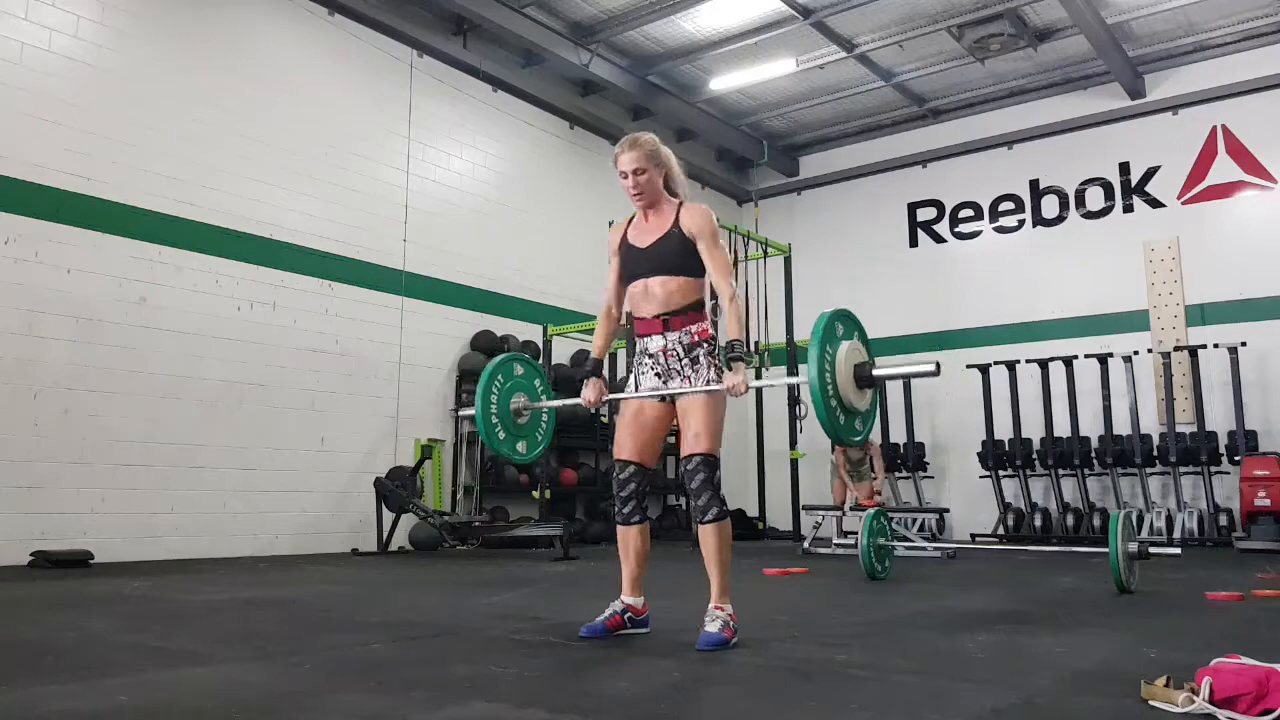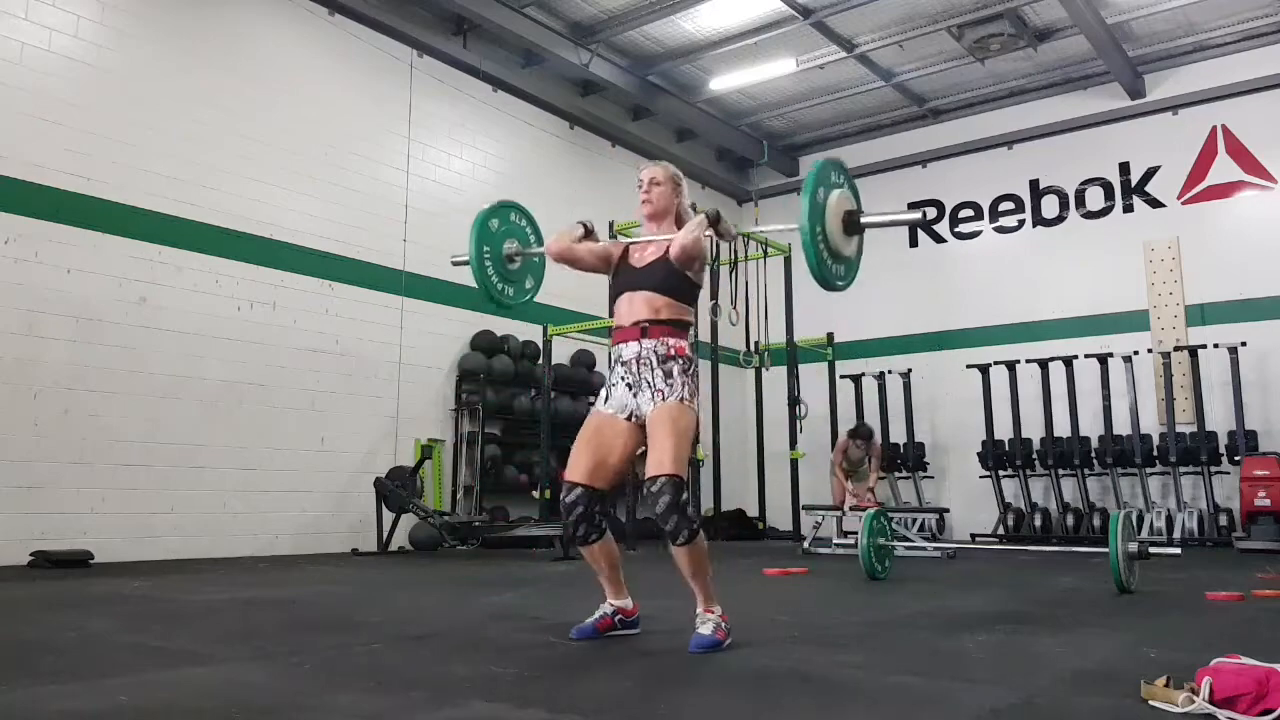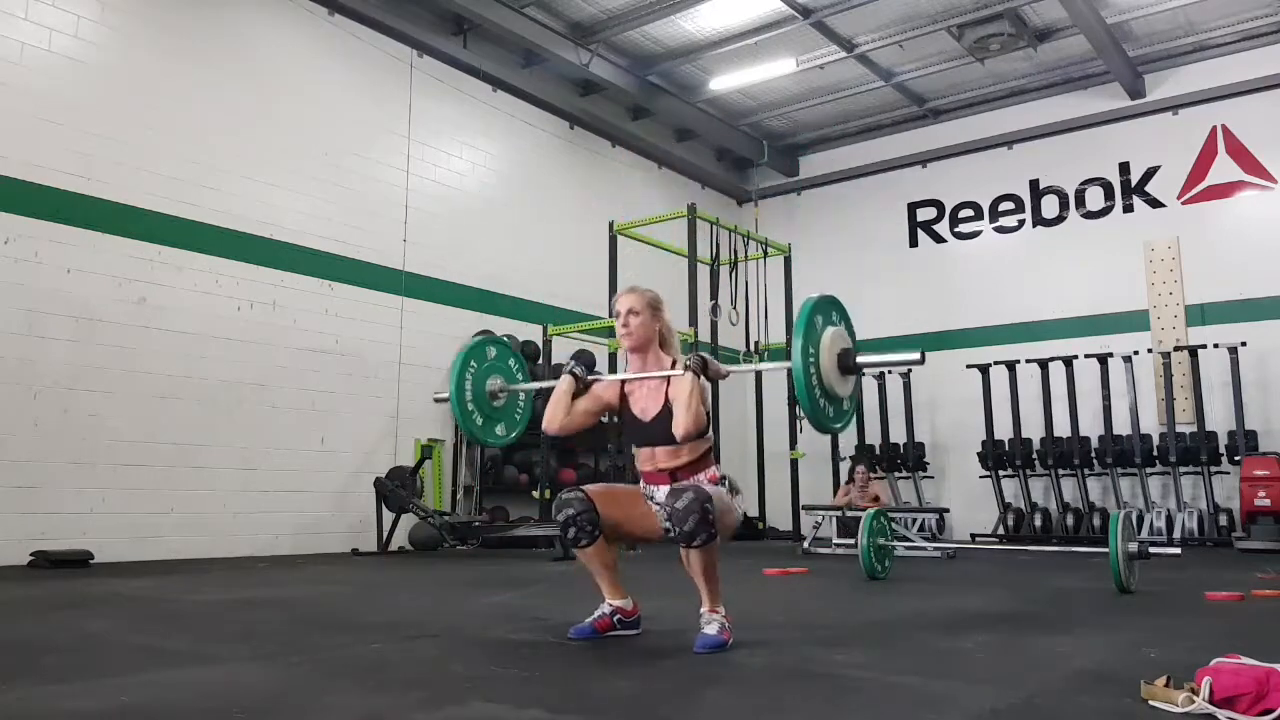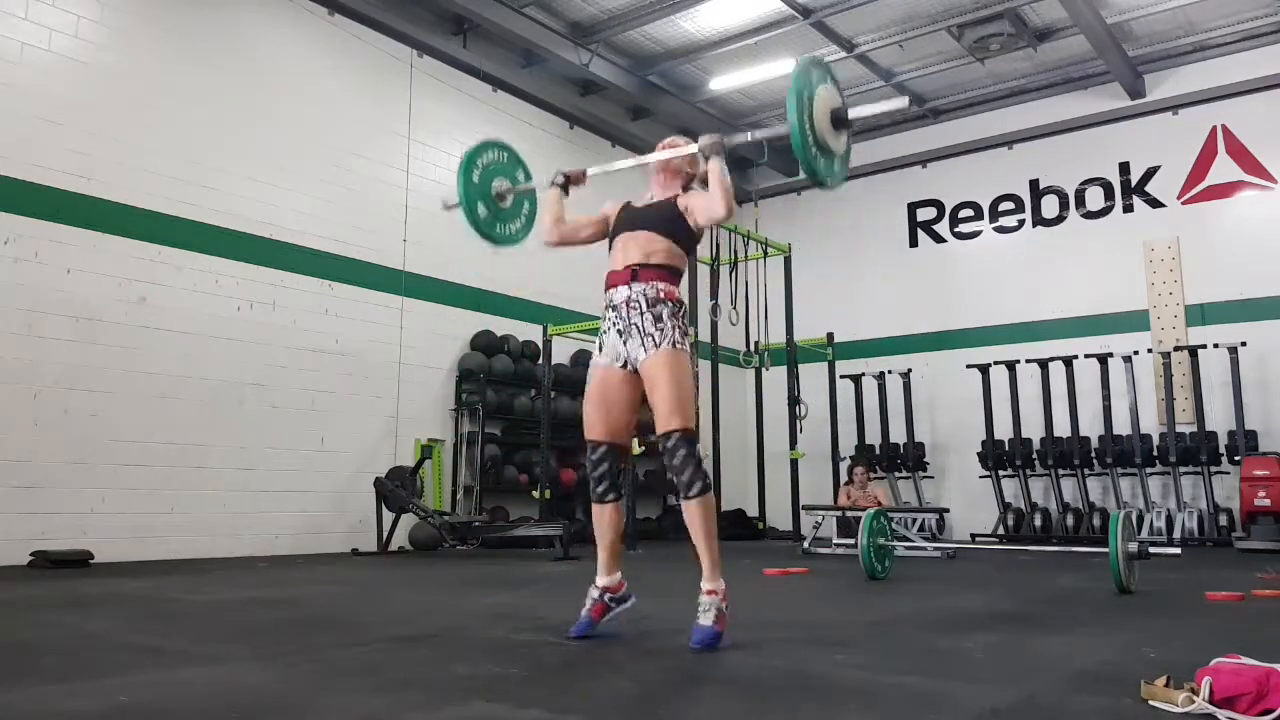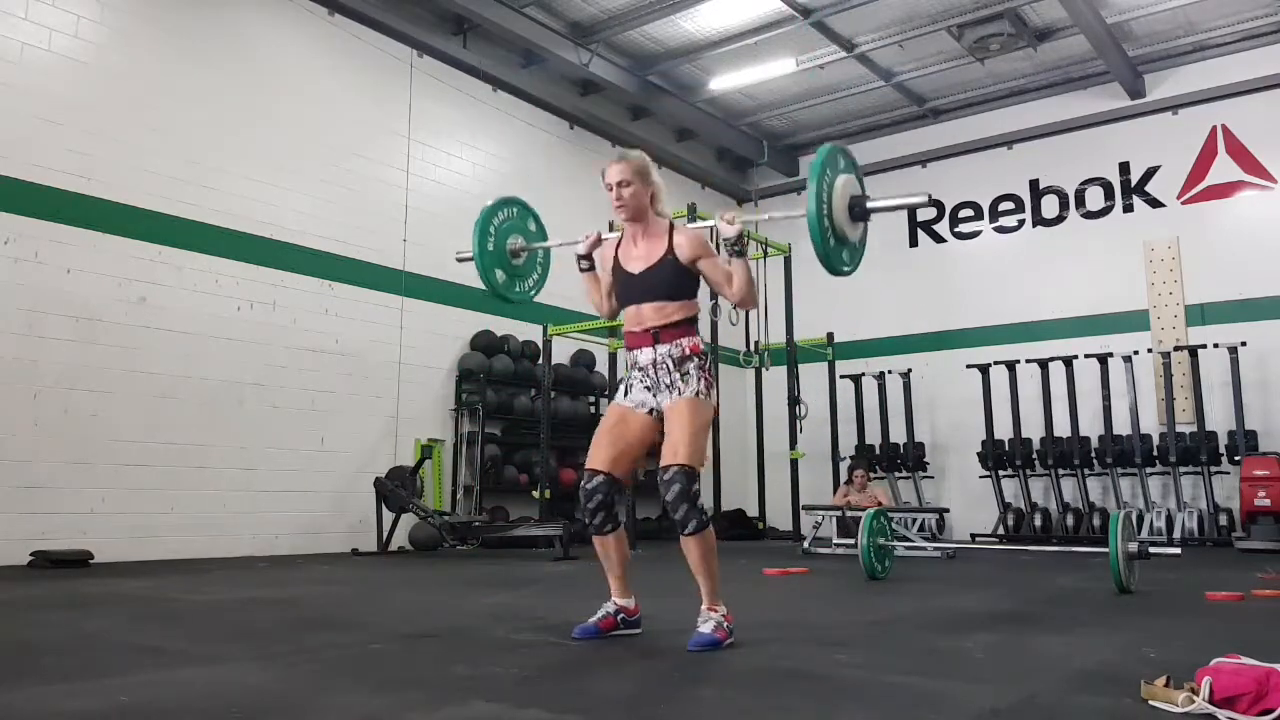
dt=1s
person 1, frame 1
left shoulder: (694, 218)
right shoulder: (620, 233)
left elbow: (727, 291)
right elbow: (610, 309)
left wrist: (735, 359)
right wrist: (594, 372)
left hip: (696, 353)
right hip: (648, 362)
left knee: (699, 476)
right knee: (627, 480)
left ankle: (721, 610)
right ankle: (632, 603)
person 1, frame 2
left shoulder: (690, 244)
right shoulder: (621, 251)
left elbow: (683, 248)
right elbow: (558, 250)
left wrist: (709, 223)
right wrist: (583, 230)
left hip: (668, 369)
right hip: (621, 374)
left knee: (665, 494)
right knee: (576, 497)
left ankle: (709, 612)
right ankle: (620, 606)
person 1, frame 3
left shoulder: (684, 373)
right shoulder: (615, 389)
left elbow: (687, 428)
right elbow: (554, 424)
left wrist: (691, 371)
right wrist: (570, 376)
left hip: (704, 490)
right hip: (653, 498)
left knee: (689, 506)
right knee: (571, 505)
left ankle: (714, 614)
right ankle: (619, 606)
person 1, frame 4
left shoulder: (690, 201)
right shoulder: (622, 208)
left elbow: (719, 209)
right elbow: (556, 234)
left wrist: (714, 159)
right wrist: (559, 189)
left hip: (660, 316)
right hip: (616, 323)
left knee: (677, 449)
right knee: (600, 458)
left ankle: (713, 592)
right ankle: (610, 583)
person 1, frame 5
left shoulder: (685, 240)
right shoulder: (612, 250)
left elbow: (745, 297)
left wrist: (735, 244)
right wrist: (586, 262)
left hip: (682, 371)
right hip: (636, 375)
left knee: (678, 488)
right knee: (595, 491)
left ankle: (714, 610)
right ankle: (622, 603)
